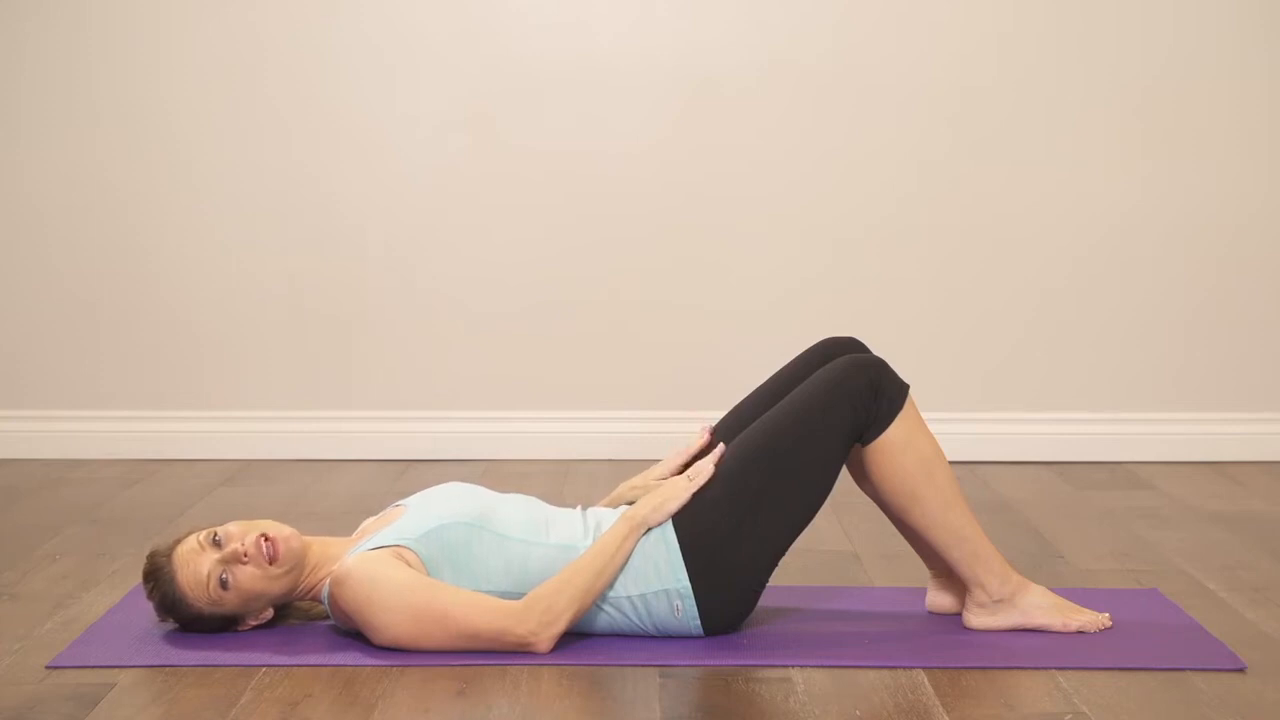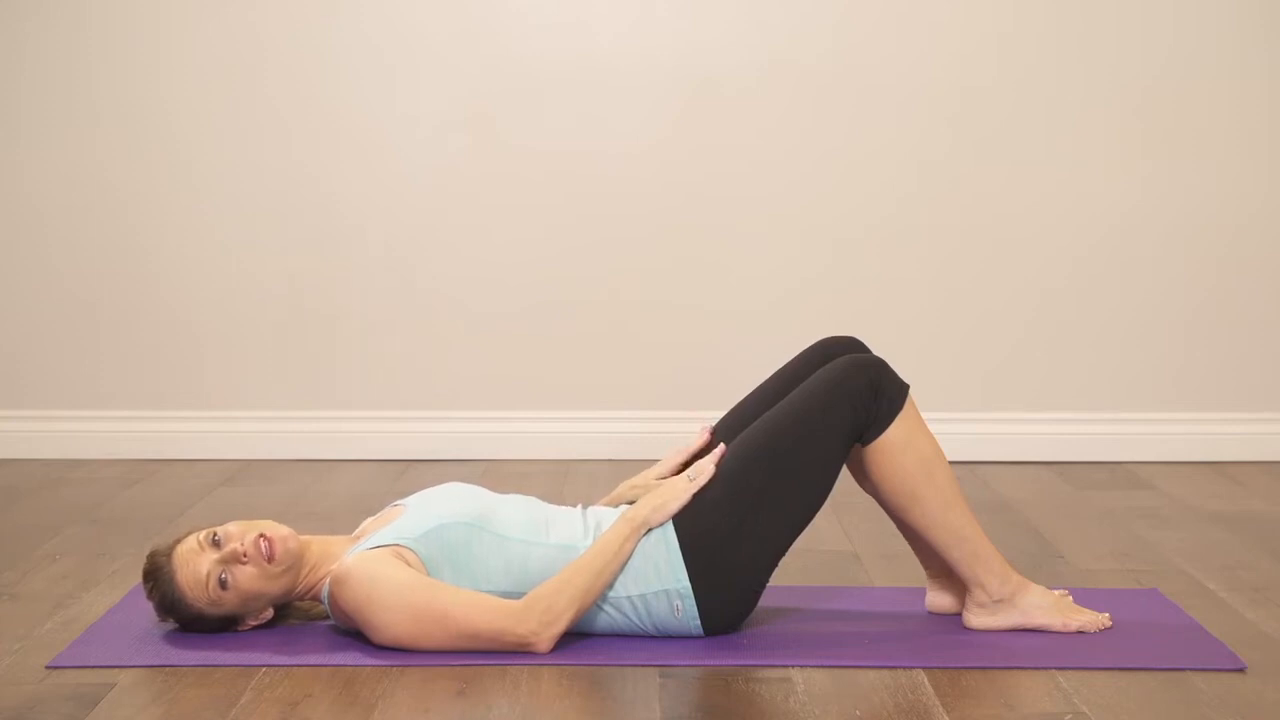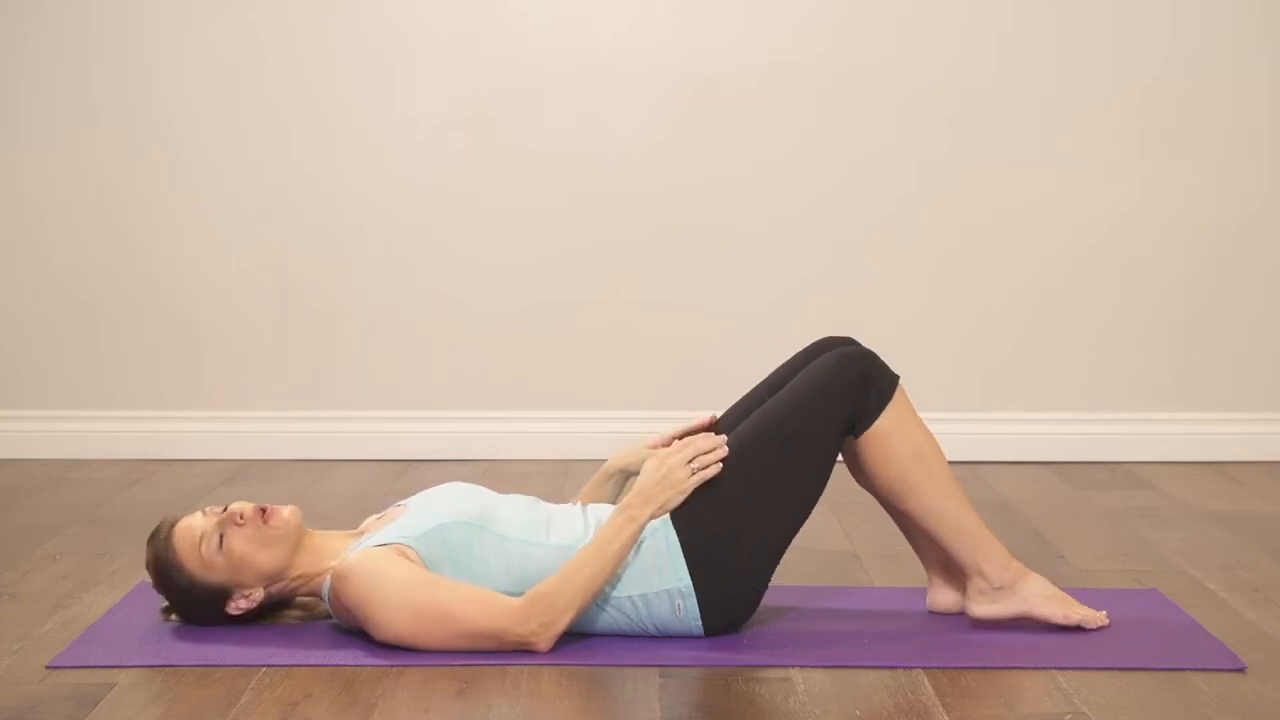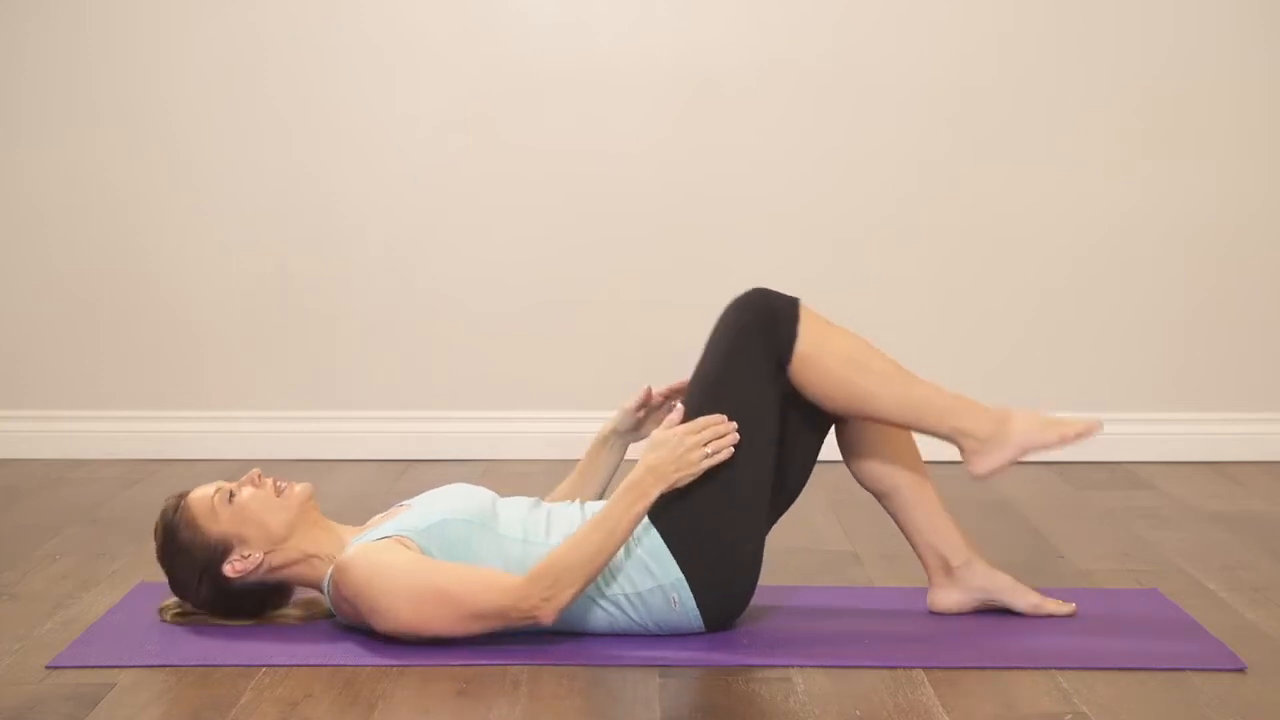
dt=0.4s
person 1, frame 1
left shoulder: (372, 537)
right shoulder: (361, 591)
right elbow: (532, 625)
left wrist: (632, 491)
right wrist: (639, 517)
left hip: (653, 539)
right hip: (684, 579)
left knee: (842, 358)
right knee: (861, 387)
left ankle: (955, 581)
right ankle: (996, 592)
person 1, frame 2
left shoulder: (373, 534)
right shoulder: (362, 590)
right elbow: (532, 624)
left wrist: (629, 491)
right wrist: (641, 517)
left hip: (653, 537)
right hip: (687, 577)
left knee: (842, 356)
right knee: (860, 388)
left ankle: (953, 578)
right ankle: (996, 591)
person 1, frame 3
left shoulder: (372, 535)
right shoulder: (362, 586)
right elbow: (532, 623)
left wrist: (618, 472)
right wrist: (641, 506)
left hip: (649, 536)
right hip: (687, 578)
left knee: (837, 357)
right knee: (852, 383)
left ankle: (954, 573)
right ankle: (998, 579)
person 1, frame 4
left shoulder: (376, 537)
right shoulder: (367, 581)
right elbow: (537, 598)
left wrist: (613, 437)
right wrist: (648, 479)
left hip: (659, 544)
right hip: (683, 573)
left knee: (802, 362)
right knee: (761, 317)
left ankle: (955, 571)
right ankle: (984, 430)
